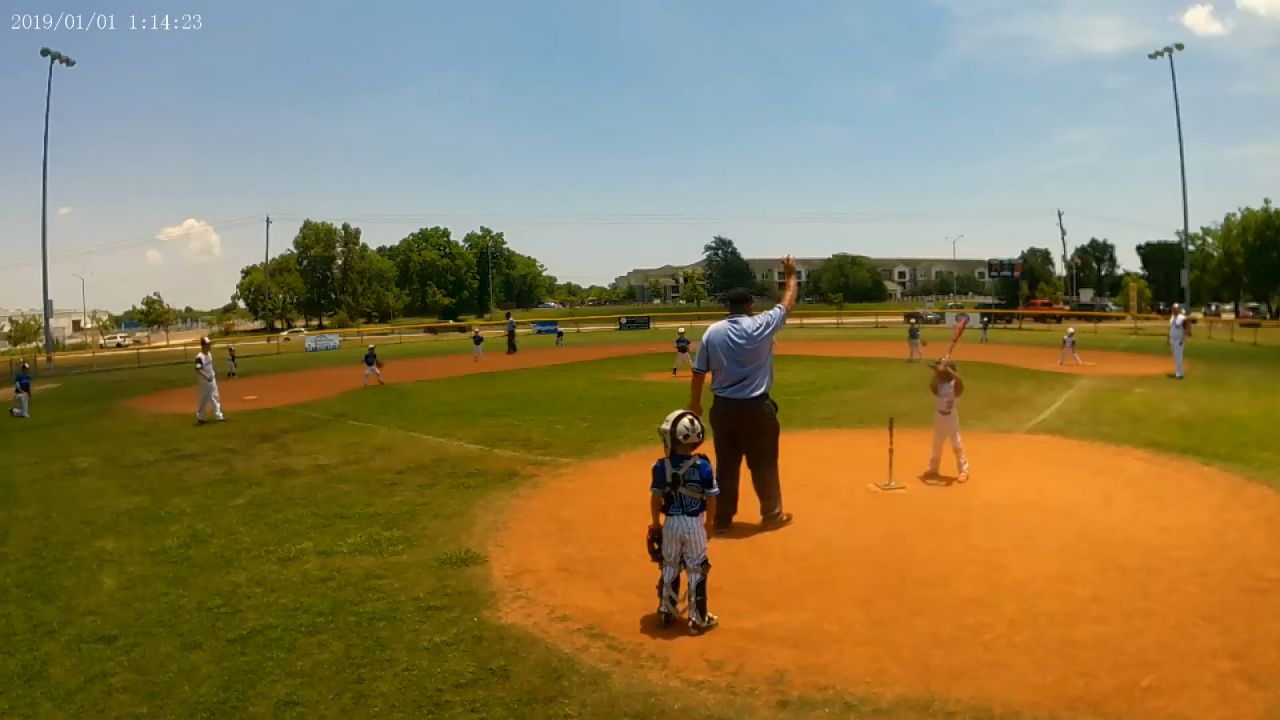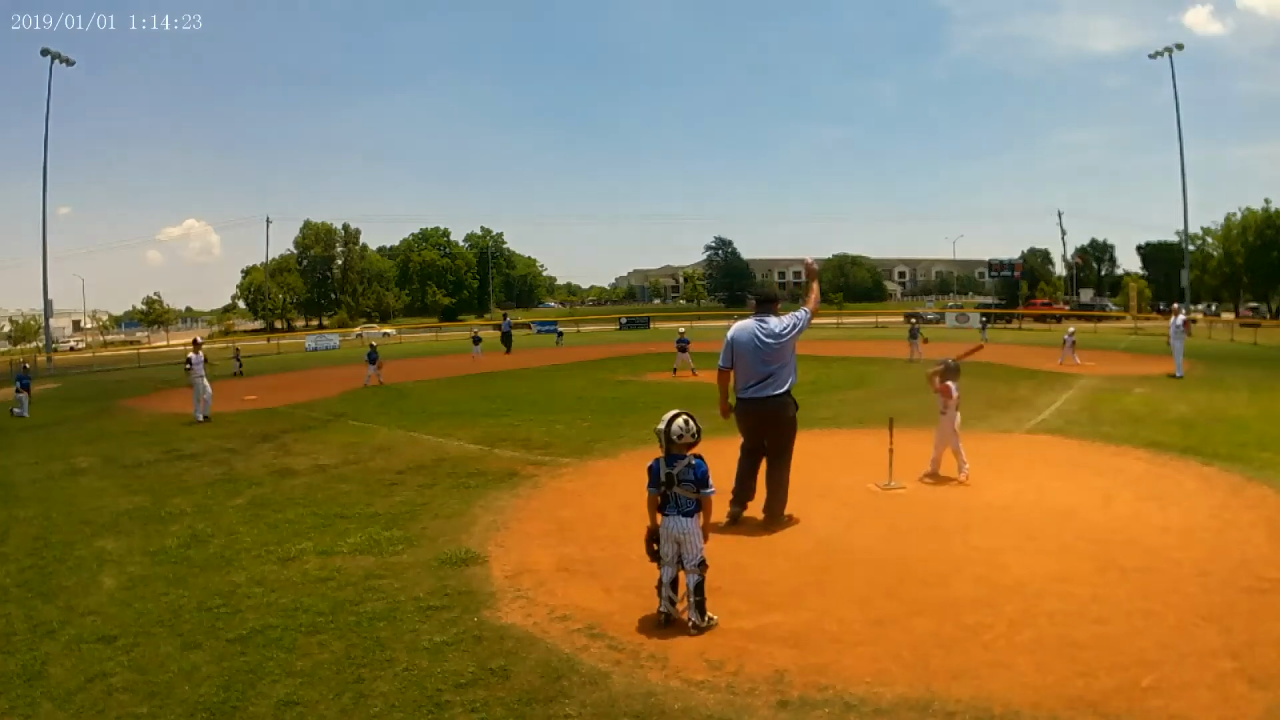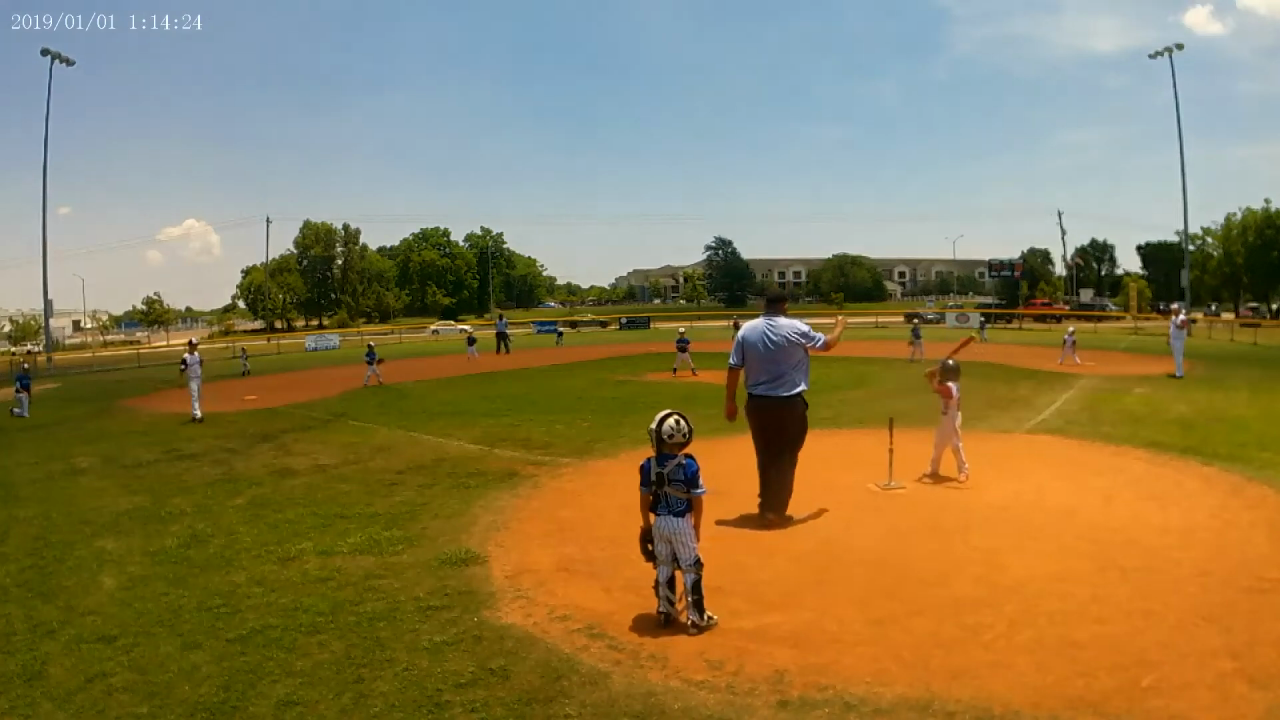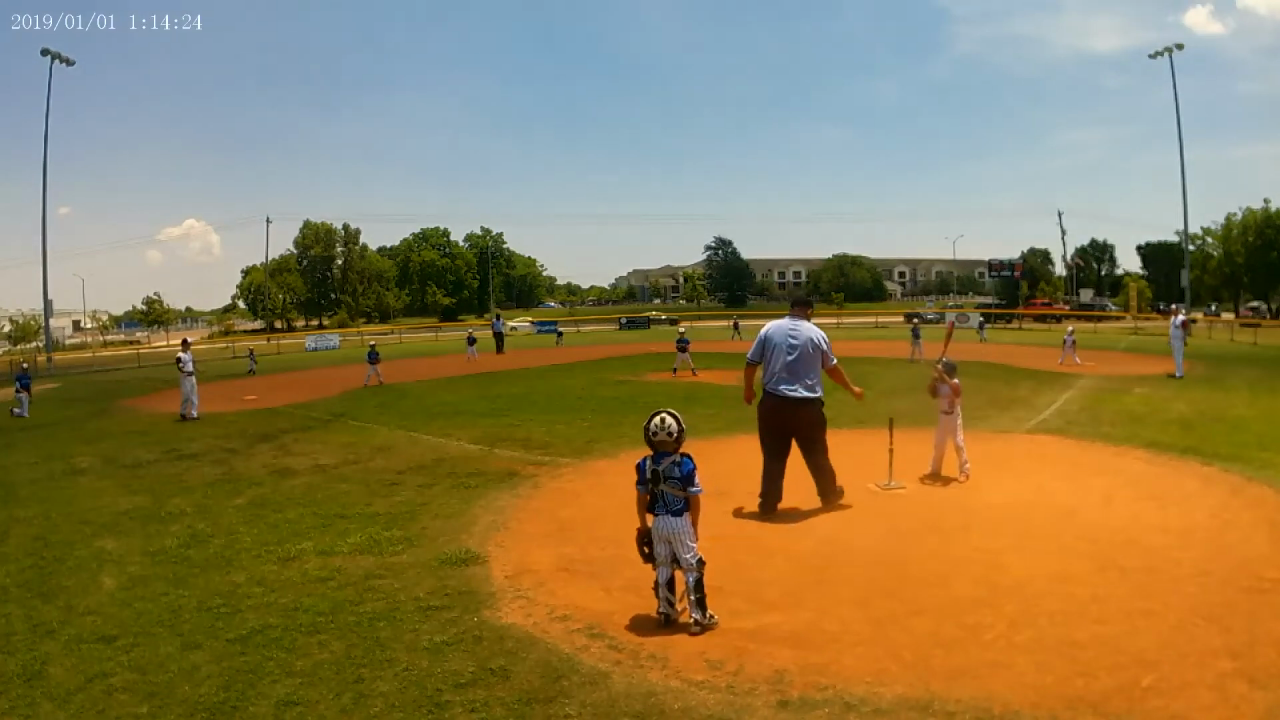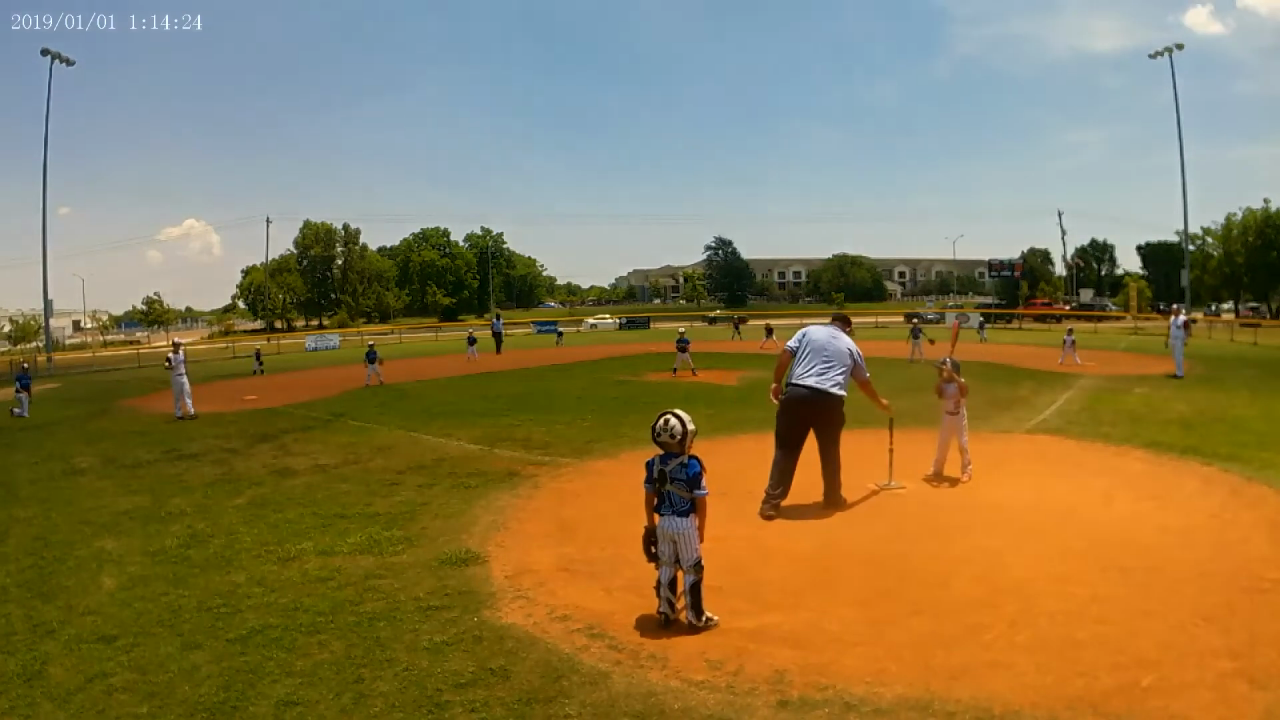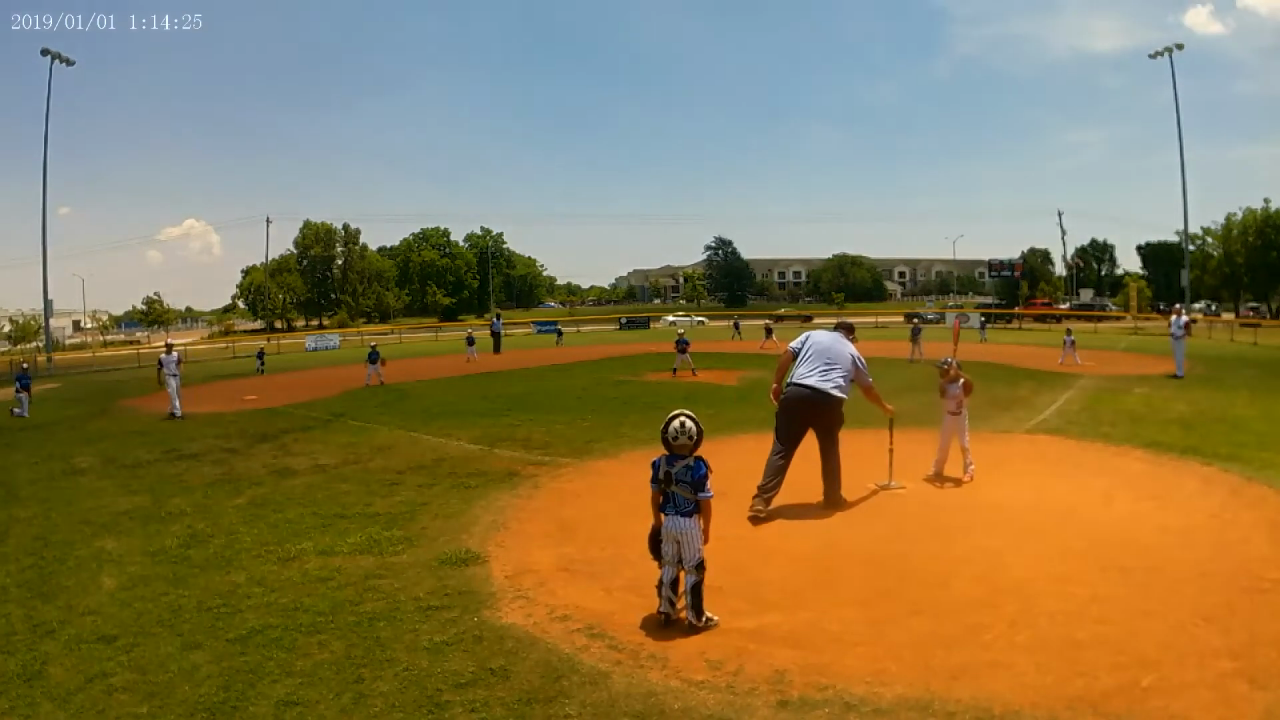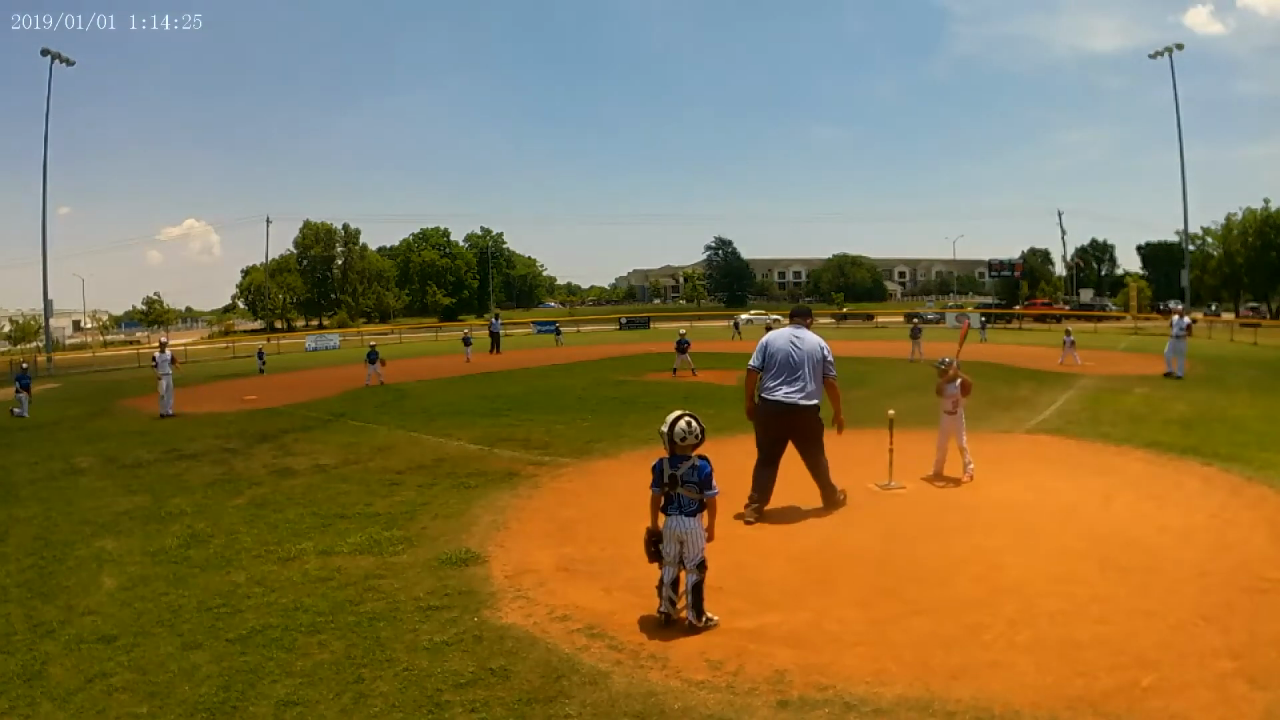
dt=0.4s
person 1, frame 1
left shoulder: (713, 332)
right shoulder: (761, 326)
left elbow: (699, 372)
right elbow: (788, 303)
left wrist: (695, 403)
right wrist: (791, 274)
left hip: (723, 407)
right hip: (756, 407)
left knee: (725, 465)
right knee: (764, 464)
left ankle: (722, 518)
right ankle: (772, 515)
person 1, frame 2
left shoulder: (737, 330)
right shoulder: (786, 326)
left elbow: (723, 370)
right elbow: (812, 307)
left wrist: (724, 400)
right wrist: (813, 278)
left hip: (746, 405)
right hip: (778, 405)
left knee: (750, 453)
right knee: (778, 461)
left ankle: (737, 505)
right ankle: (774, 515)
person 1, frame 3
left shoulder: (747, 329)
right shoulder: (795, 328)
left elbow: (734, 369)
right elbow: (827, 343)
left wrist: (730, 401)
right wrist: (840, 326)
left hip: (757, 403)
right hip: (789, 404)
left knee: (765, 457)
right knee: (785, 458)
left ankle: (767, 506)
right ankle: (774, 511)
person 1, frame 4
left shoulder: (770, 329)
right shoulder: (816, 333)
left elbow: (751, 363)
right elbow: (832, 369)
left wrist: (748, 388)
right wrist: (852, 389)
left hip: (773, 402)
right hip: (806, 404)
left knee: (773, 455)
right knee: (816, 452)
left ankle: (768, 504)
right ankle: (829, 494)
person 1, frame 5
left shoulder: (808, 331)
right shoulder: (850, 345)
left elbow: (786, 354)
right elbow: (864, 381)
left wrist: (777, 383)
right wrist: (879, 402)
left hip: (796, 395)
right hip: (830, 400)
left knee: (786, 450)
right knee: (830, 451)
left ankle: (771, 503)
right ankle: (833, 498)
person 1, frame 6
left shoulder: (812, 335)
right shoulder: (852, 352)
left elbow: (788, 353)
right elbow: (867, 387)
left wrist: (777, 383)
right wrist: (884, 407)
left hip: (796, 394)
right hip: (828, 400)
left knee: (782, 448)
right knee: (829, 449)
left ankle: (762, 500)
right ankle: (833, 497)
person 1, frame 7
left shoulder: (771, 337)
right shoulder: (819, 343)
left elbow: (752, 372)
right elbow: (830, 382)
left wrist: (749, 402)
right wrist: (838, 412)
left hip: (770, 407)
right hip: (804, 409)
left knee: (766, 459)
right knee: (815, 456)
left ankle: (754, 508)
right ankle: (832, 498)
person 2, frame 1
left shoulder: (661, 467)
right shoulder: (703, 466)
left elbow: (656, 499)
right elbow: (711, 500)
left wrist: (655, 524)
right wrist: (707, 524)
left hip: (671, 523)
right hip: (695, 523)
left knee: (669, 567)
right knee: (697, 570)
left ankle: (666, 612)
right ankle: (698, 619)
person 2, frame 2
left shoulder: (657, 466)
right shoulder: (698, 466)
left elbow: (652, 499)
right elbow: (706, 500)
left wrist: (653, 524)
right wrist: (706, 526)
left hip: (667, 523)
right hip: (690, 524)
left knee: (667, 568)
right knee: (694, 571)
left ankle: (666, 612)
right ankle: (698, 619)
person 2, frame 3
left shoulder: (649, 466)
right shoulder: (689, 466)
left elbow: (645, 499)
right elbow: (697, 500)
left wrist: (646, 524)
right wrist: (696, 526)
left hip: (659, 523)
right hip: (682, 523)
left knee: (663, 568)
right knee: (691, 570)
left ankle: (665, 612)
right ankle: (697, 618)
person 2, frame 4
left shoulder: (645, 465)
right shoulder: (686, 464)
left elbow: (641, 499)
right elbow: (694, 499)
left wrist: (643, 525)
right wrist: (694, 526)
left hip: (658, 523)
right hip: (680, 522)
left knee: (663, 568)
right knee: (692, 568)
left ankle: (666, 613)
right ankle: (699, 616)
person 2, frame 5
left shoulder: (654, 464)
right shoulder: (693, 466)
left elbow: (649, 498)
right elbow: (700, 502)
left wrist: (650, 524)
right wrist: (701, 528)
left hip: (664, 523)
right hip: (686, 523)
left knee: (666, 568)
right knee: (692, 570)
left ankle: (666, 612)
right ankle: (696, 617)
person 2, frame 6
left shoulder: (659, 464)
right shoulder: (698, 467)
left elbow: (655, 497)
right elbow: (705, 503)
left wrist: (657, 522)
right wrist: (707, 529)
left hip: (668, 522)
right hip: (690, 524)
left knee: (668, 567)
right knee: (694, 570)
left ankle: (666, 611)
right ankle: (696, 617)
person 2, frame 7
left shoulder: (661, 466)
right shoulder: (702, 466)
left elbow: (655, 499)
right elbow: (711, 501)
left wrist: (654, 525)
right wrist: (710, 527)
left hip: (670, 523)
right hip: (693, 524)
left knee: (669, 567)
right knee: (695, 570)
left ankle: (666, 611)
right ankle: (696, 617)
